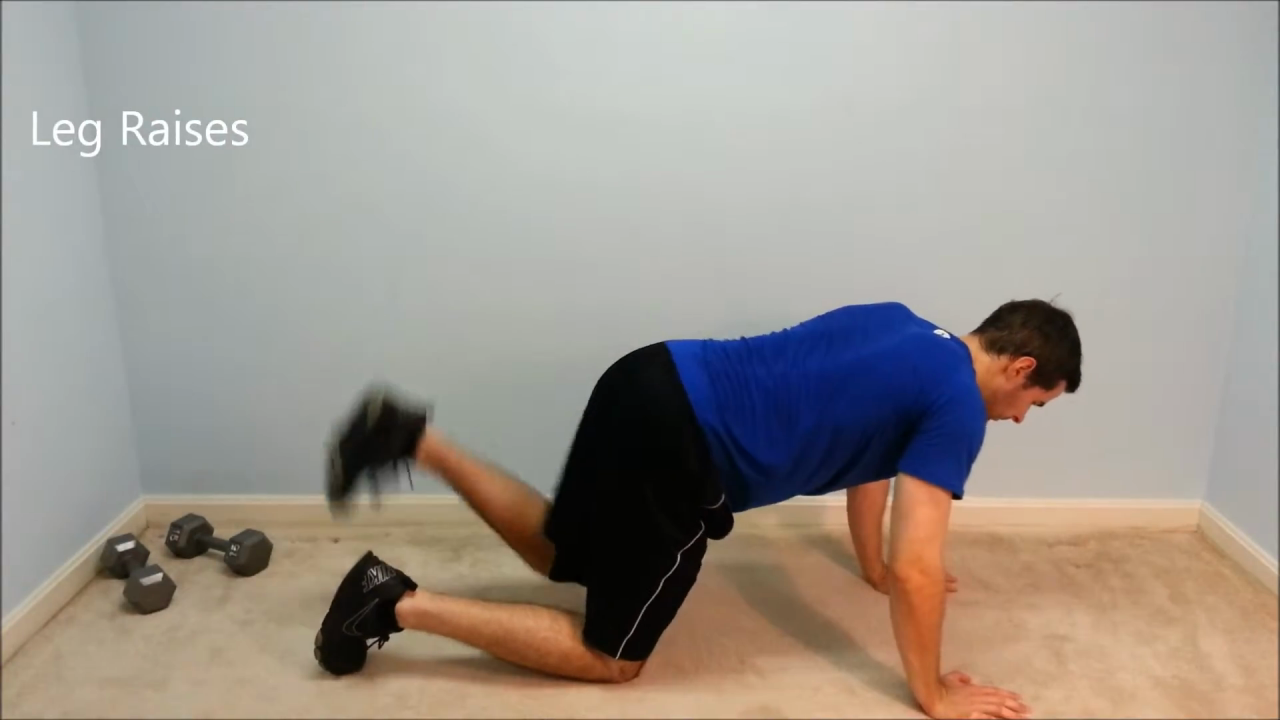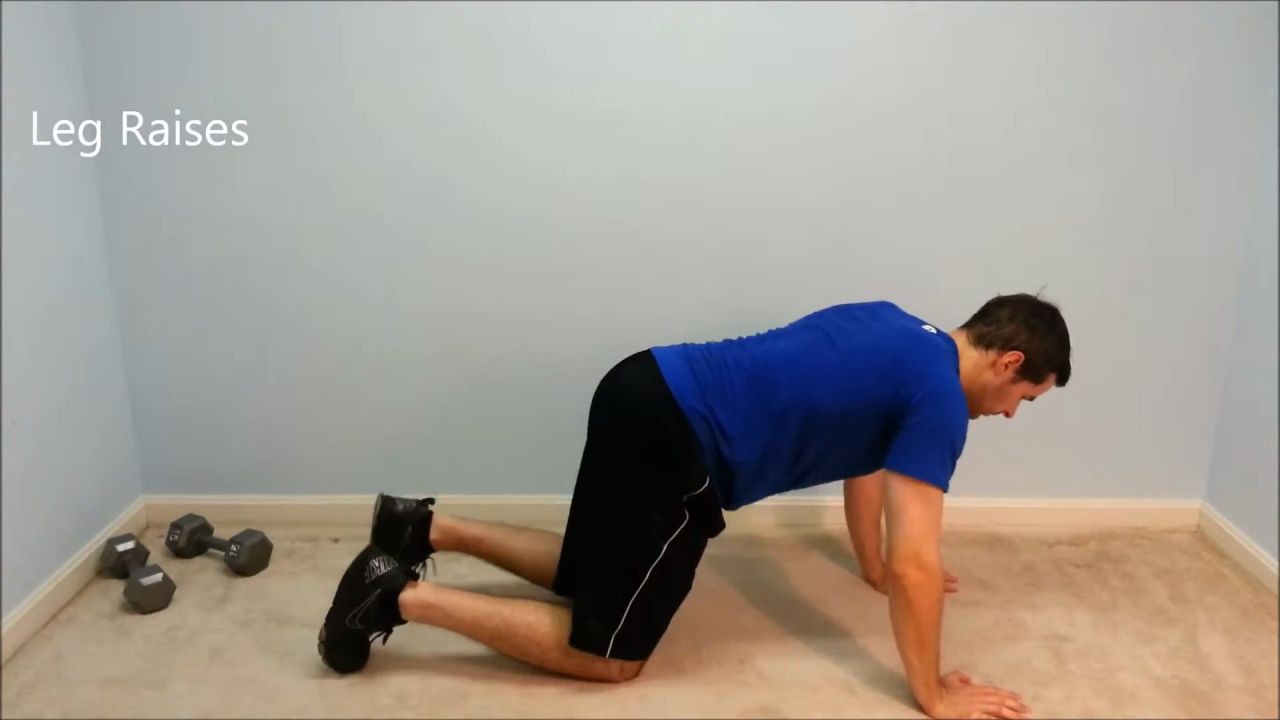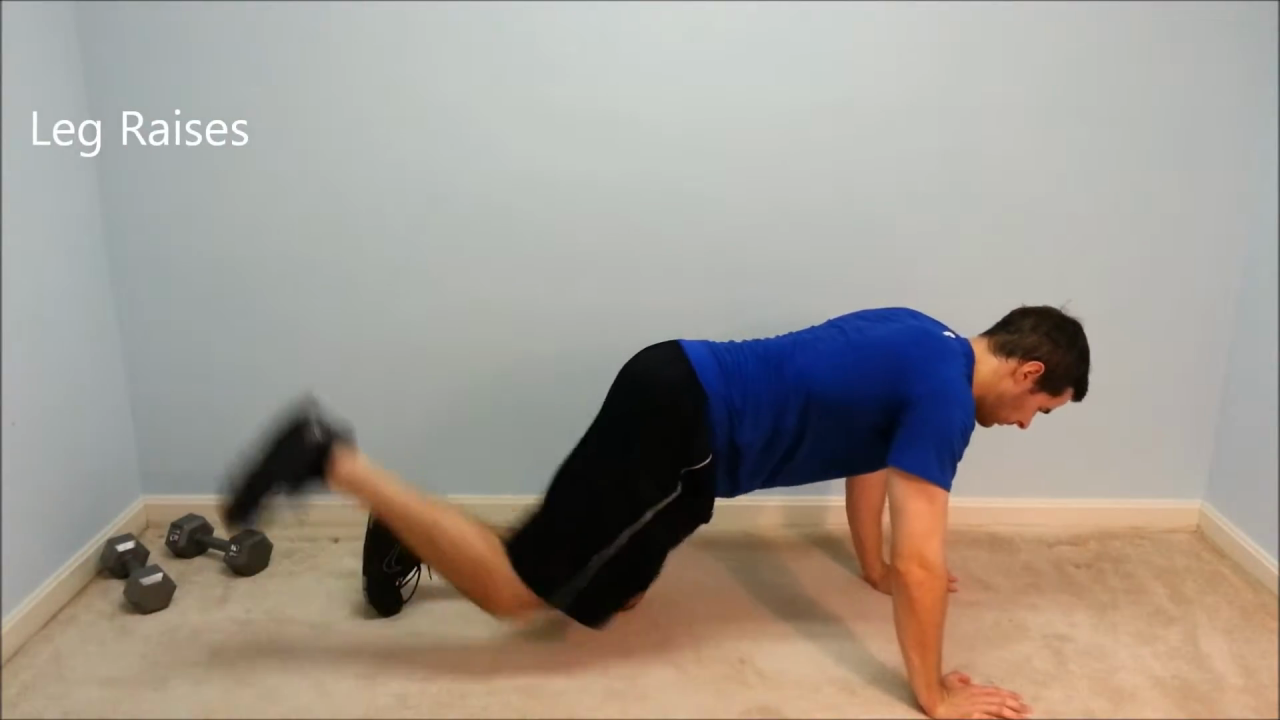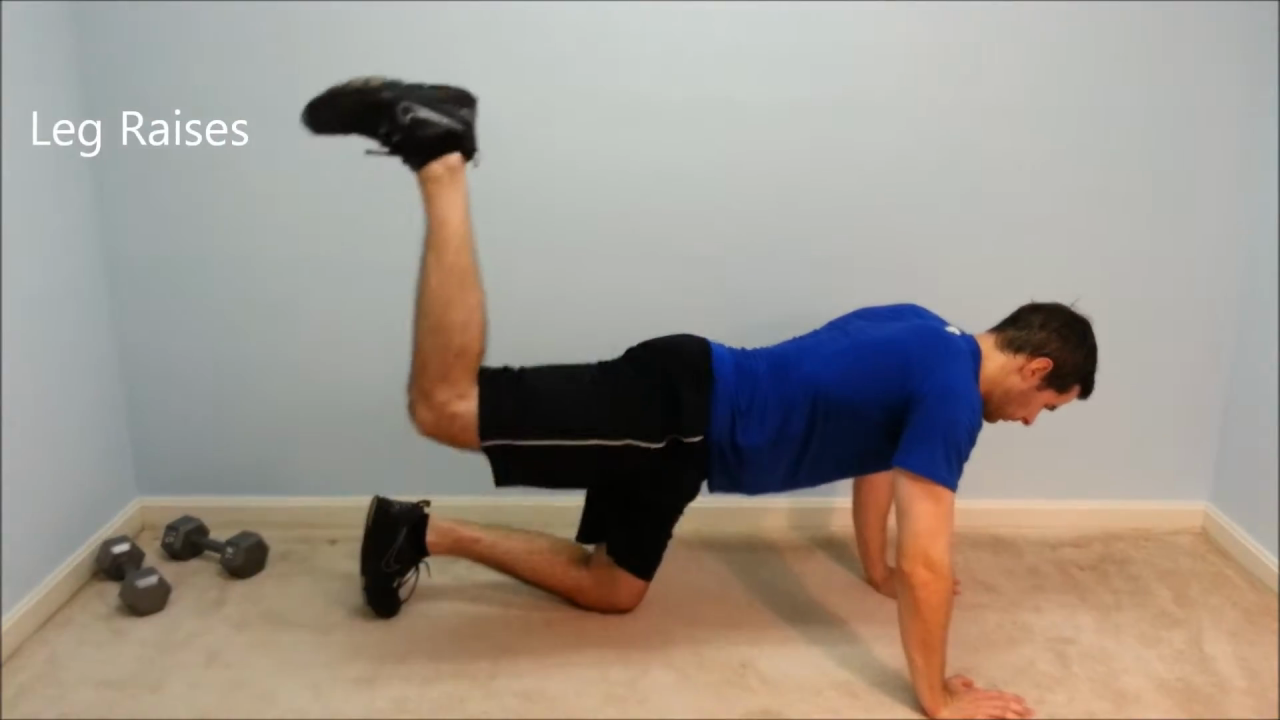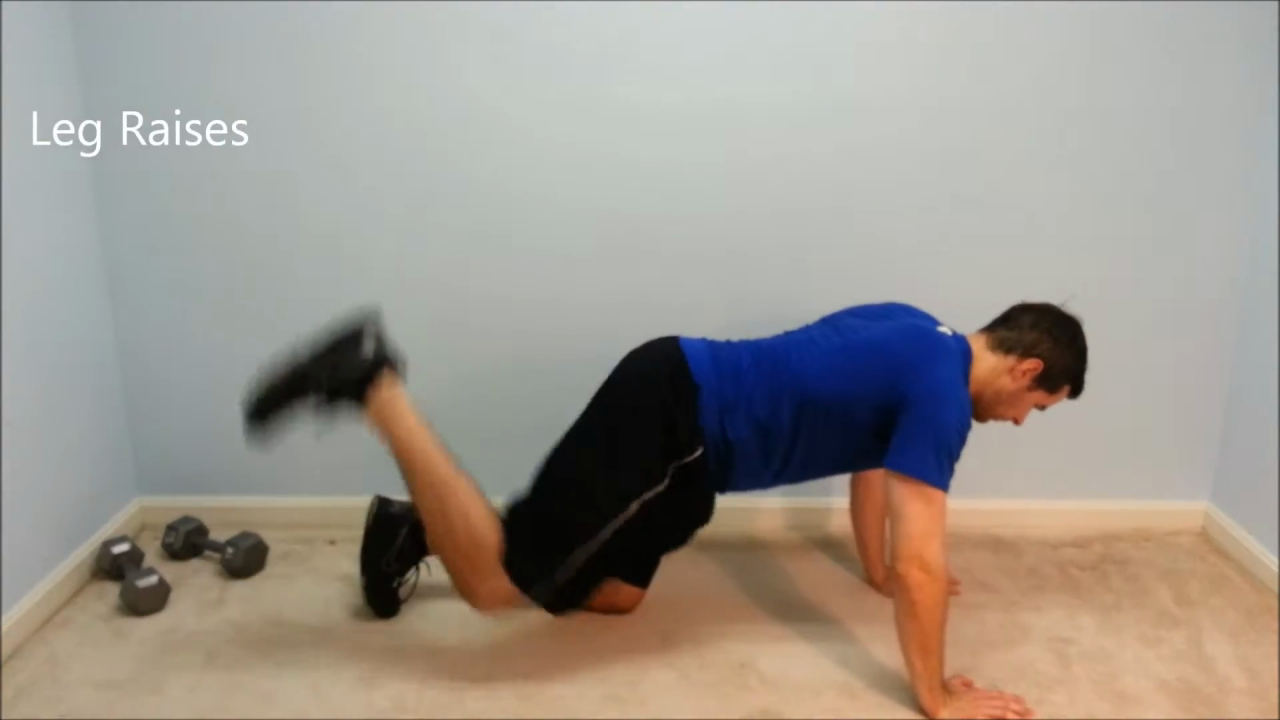
dt=0.4s
person 1, frame 1
left shoulder: (905, 329)
right shoulder: (956, 405)
right elbow: (918, 572)
left wrist: (872, 563)
left hip: (658, 380)
right hip: (675, 445)
left knee: (554, 547)
right knee: (610, 656)
left ankle: (412, 438)
right ankle: (401, 604)
person 1, frame 2
left shoulder: (901, 332)
right shoulder: (938, 395)
left elbow: (862, 447)
right elbow: (916, 569)
left wrist: (873, 566)
left hip: (647, 392)
right hip: (666, 440)
left knee: (600, 572)
right knee: (608, 654)
left ankle: (431, 528)
right ankle: (404, 595)
person 1, frame 3
left shoulder: (922, 344)
right shoulder: (948, 396)
left elbow: (867, 455)
right elbow: (921, 565)
left wrist: (874, 564)
left hip: (675, 393)
right hip: (677, 423)
left knee: (614, 590)
right knee: (516, 586)
left ankle: (410, 533)
right ankle: (334, 459)
person 1, frame 4
left shoulder: (926, 343)
right shoulder: (952, 394)
left elbow: (874, 459)
right elbow: (927, 564)
left wrist: (876, 569)
left hip: (681, 410)
right hip: (674, 409)
left knee: (608, 588)
right knee: (443, 405)
left ankle: (427, 534)
right ankle: (442, 158)
person 1, frame 5
left shoulder: (919, 337)
right shoulder: (944, 395)
left elbow: (871, 458)
right elbow: (920, 568)
left wrist: (877, 565)
left hip: (677, 395)
right hip: (667, 421)
left knee: (612, 591)
right knee: (491, 579)
left ankle: (418, 528)
right ankle: (375, 380)
